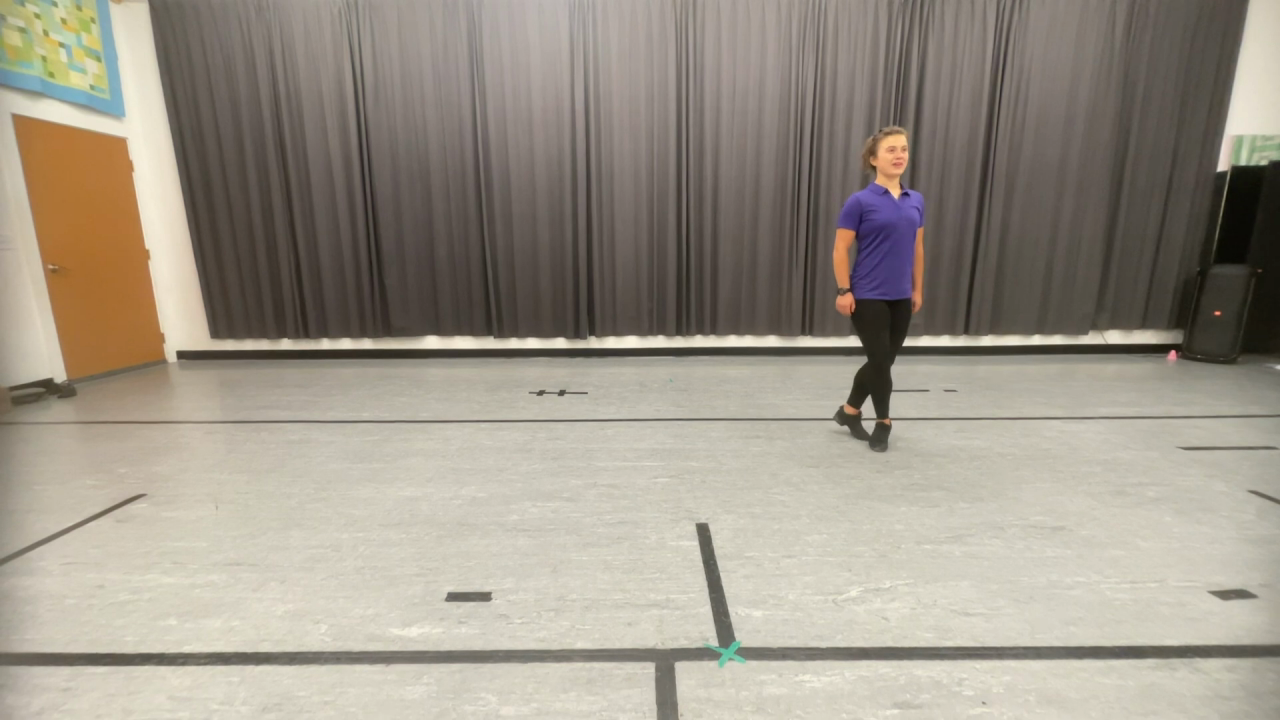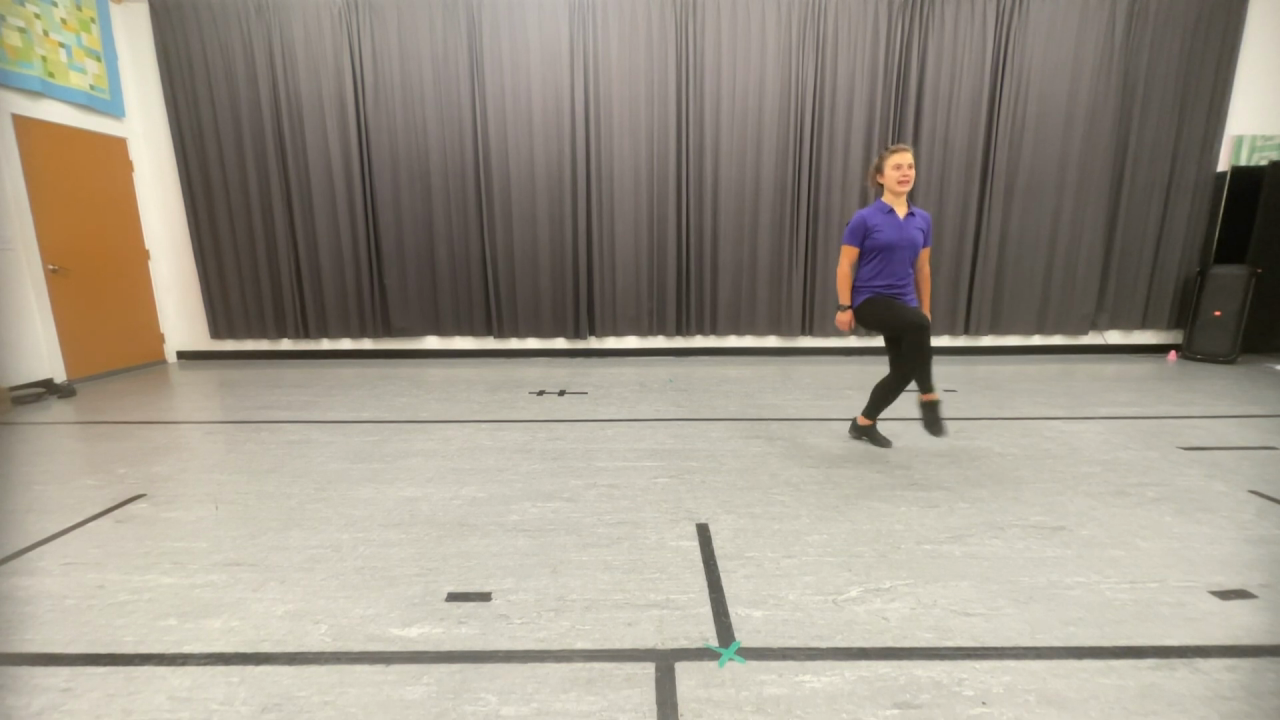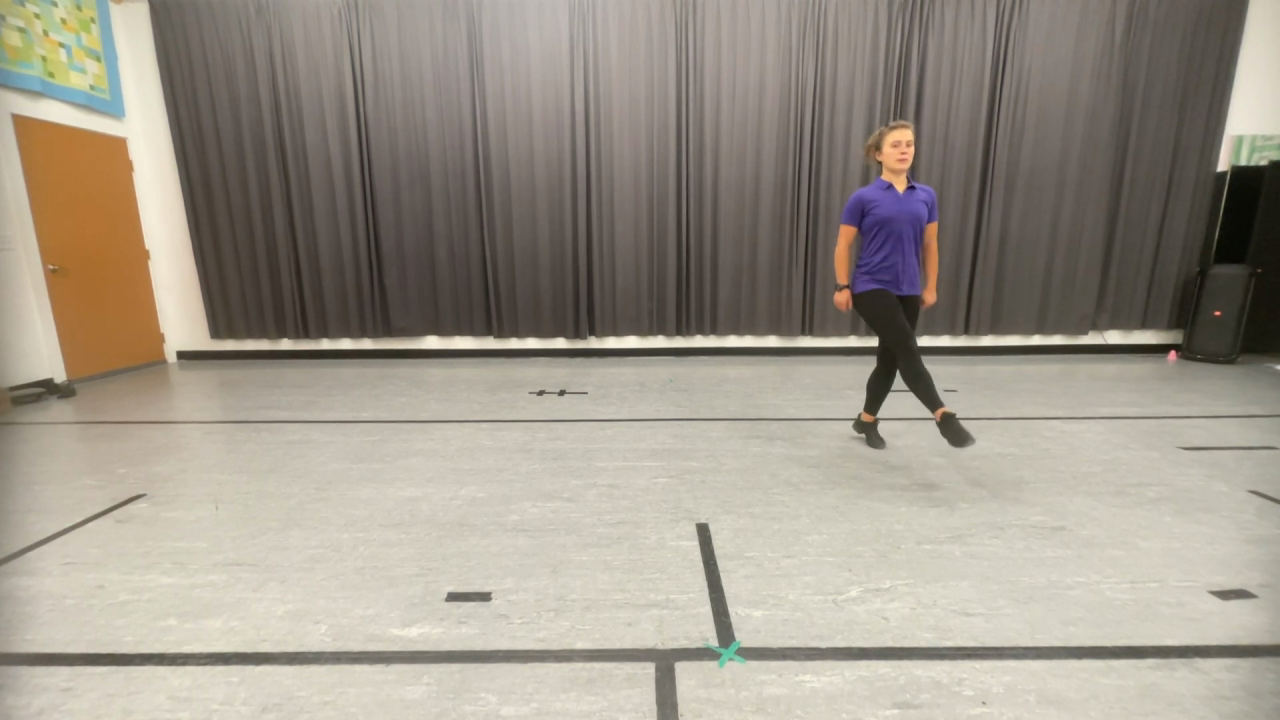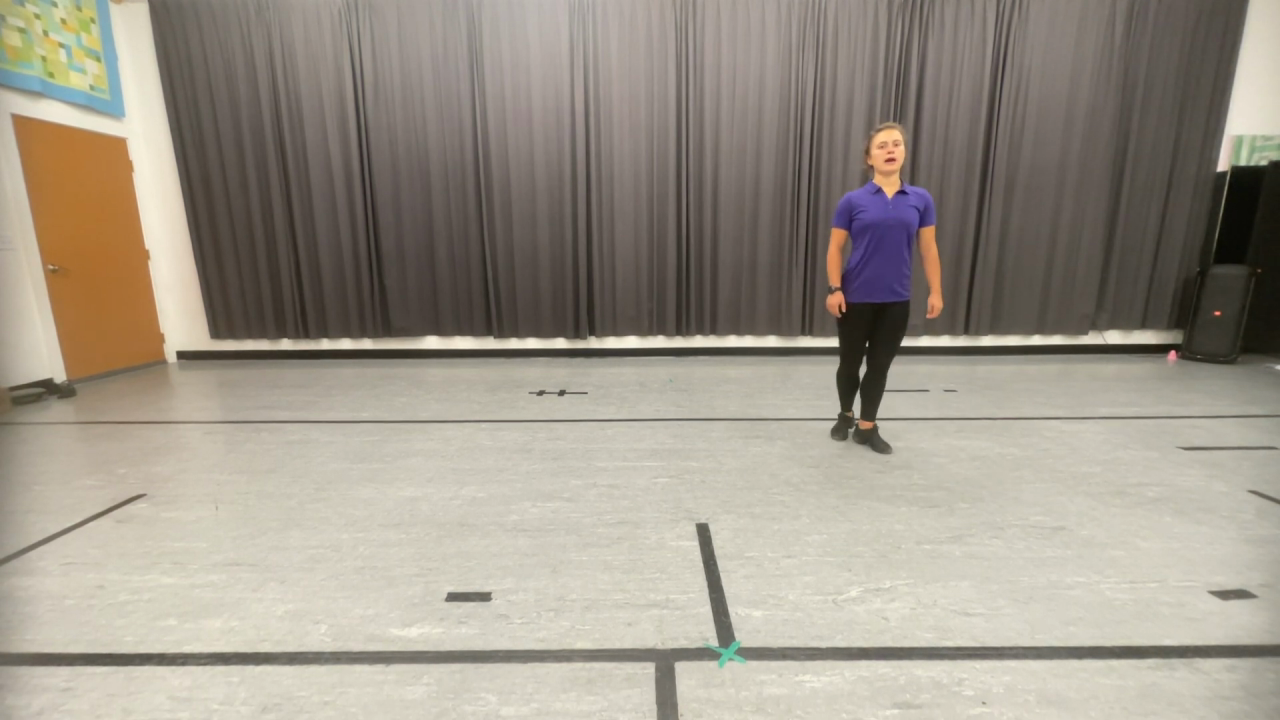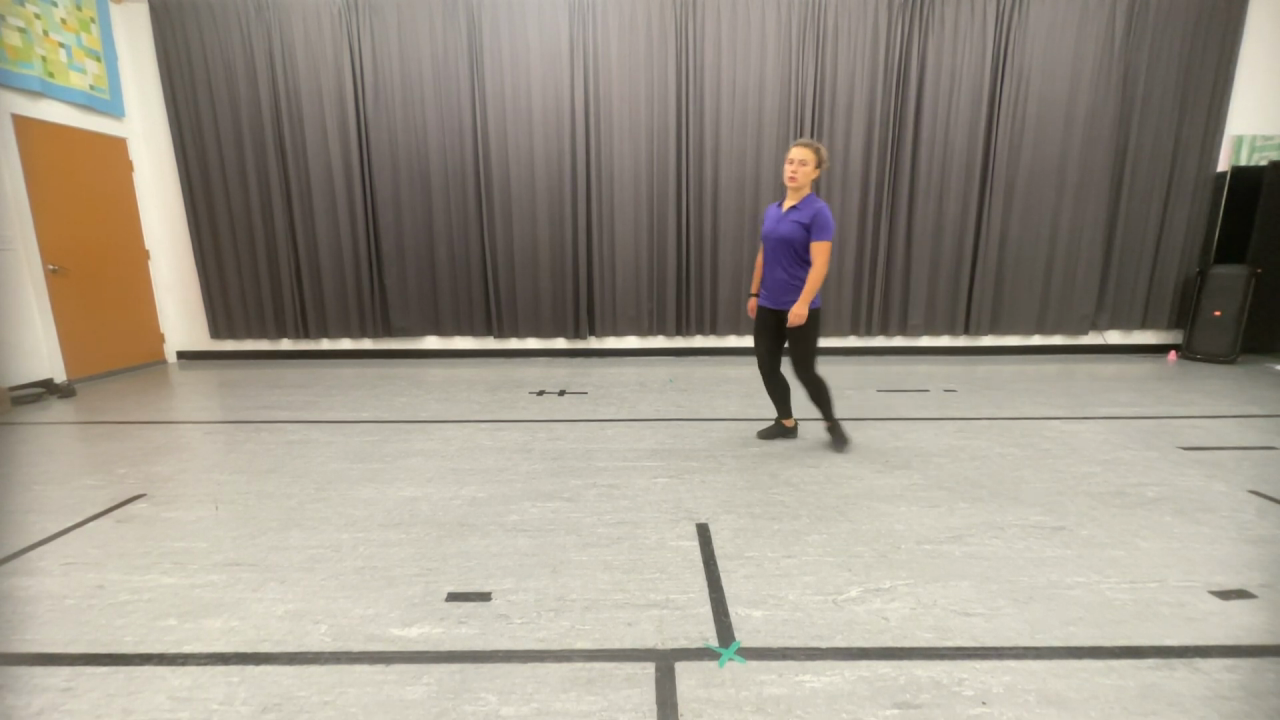
dt=0.7s
person 1, frame 1
left shoulder: (916, 201)
right shoulder: (860, 201)
left elbow: (917, 249)
right elbow: (841, 249)
left wrist: (917, 289)
right wrist: (844, 291)
left hip: (900, 297)
right hip: (867, 295)
left knee: (885, 360)
right knee: (879, 358)
left ankle: (849, 411)
right ankle: (882, 423)
person 1, frame 2
left shoulder: (922, 220)
right shoulder: (865, 219)
left elbow: (922, 268)
right elbow: (845, 266)
left wrist: (924, 308)
right wrist: (844, 308)
left hip: (902, 303)
right hip: (869, 301)
left knee: (902, 373)
right knee: (917, 325)
left ankle: (864, 423)
right ankle: (928, 396)
person 1, frame 3
left shoulder: (925, 196)
right shoulder: (863, 197)
left elbow: (929, 245)
right elbow: (843, 246)
left wrist: (930, 287)
right wrist: (841, 287)
left hip: (907, 289)
right hip: (871, 287)
left knee: (891, 356)
right knee: (905, 349)
left ankle: (866, 420)
right ankle: (943, 416)
person 1, frame 4
left shoulder: (920, 199)
right shoulder: (853, 200)
left elbow: (928, 249)
right elbow: (835, 248)
left wrist: (936, 292)
right wrist: (835, 289)
left hip: (896, 298)
right hip: (857, 296)
left knee: (880, 365)
right knee: (852, 360)
left ankle: (867, 427)
right ankle: (846, 416)
person 1, frame 5
left shoulder: (817, 212)
right shoulder: (771, 211)
left elbow: (820, 265)
left wrist: (802, 305)
right wrist: (754, 293)
left hip: (799, 306)
right hip: (770, 304)
left knee: (804, 370)
right knee: (766, 366)
left ankle: (833, 423)
right ankle: (786, 422)
